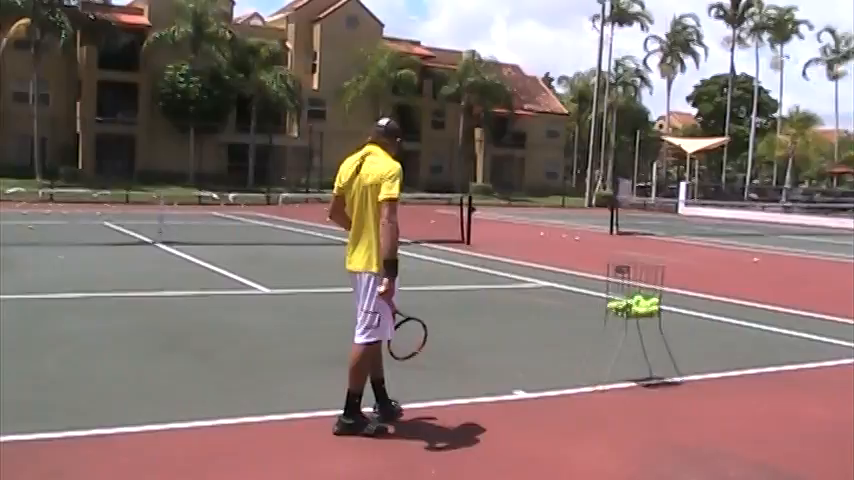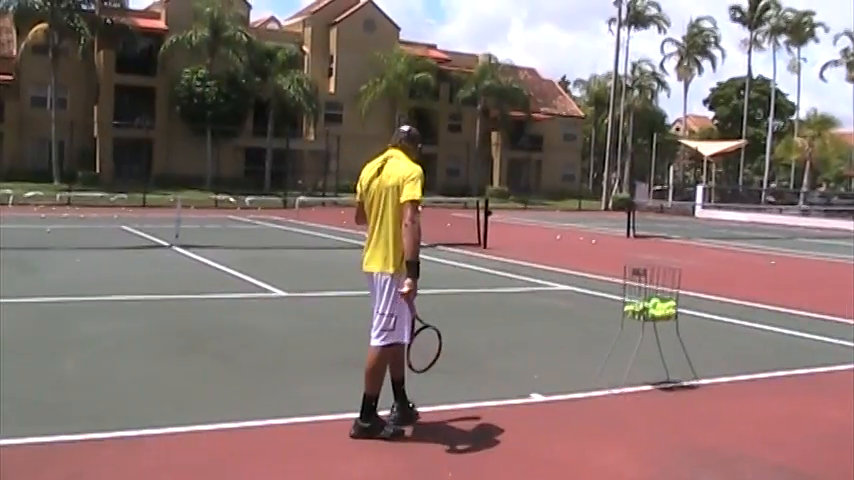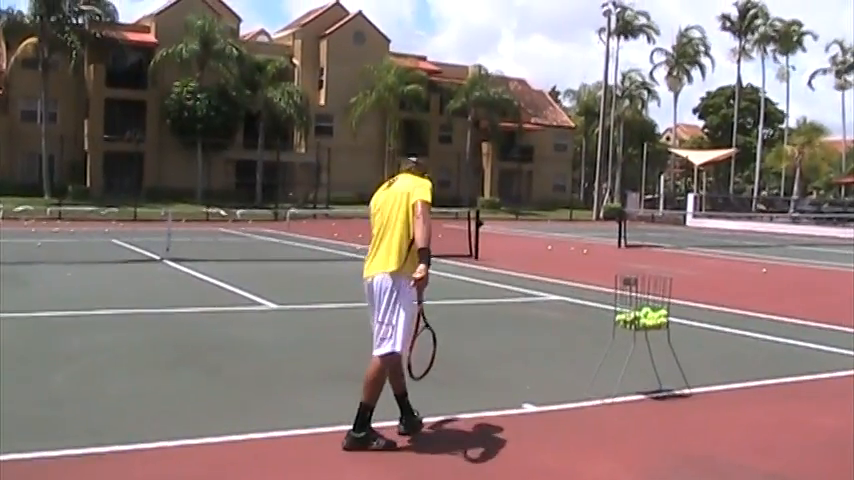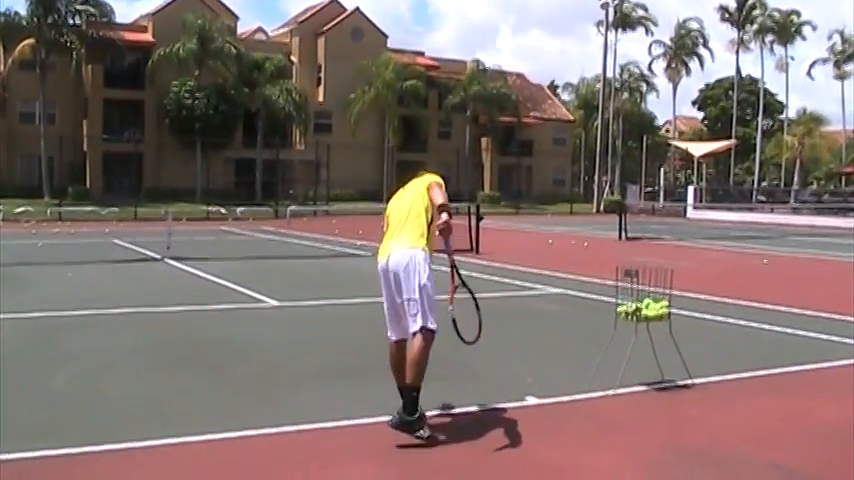
dt=0.4s
person 1, frame 1
left shoulder: (349, 164)
right shoulder: (389, 168)
left elbow: (335, 213)
right elbow: (388, 221)
right wrist: (390, 273)
left hip: (357, 259)
right hip: (375, 264)
left knee: (372, 335)
right knee: (367, 338)
left ankle: (382, 403)
right ankle: (350, 415)
person 1, frame 2
left shoulder: (370, 168)
right shoulder: (411, 171)
left elbow: (360, 217)
right elbow: (410, 223)
right wrist: (412, 272)
left hip: (374, 260)
right hip: (393, 265)
left knee: (396, 335)
right knee: (385, 340)
left ankle: (401, 405)
right ankle: (367, 419)
person 1, frame 3
left shoulder: (382, 191)
right shoulder: (419, 184)
right elbow: (420, 217)
right wrist: (424, 261)
left hip: (372, 271)
right hip: (394, 274)
left knee: (389, 349)
right knee: (387, 353)
left ankle: (408, 415)
right ankle: (360, 430)
person 1, frame 4
left shoulder: (396, 198)
right shoulder: (429, 181)
right elbow: (437, 190)
right wrist: (444, 212)
left hip: (386, 257)
right hip: (411, 254)
left knee: (398, 337)
right knee: (423, 331)
left ankle: (409, 408)
right ankle: (408, 412)
